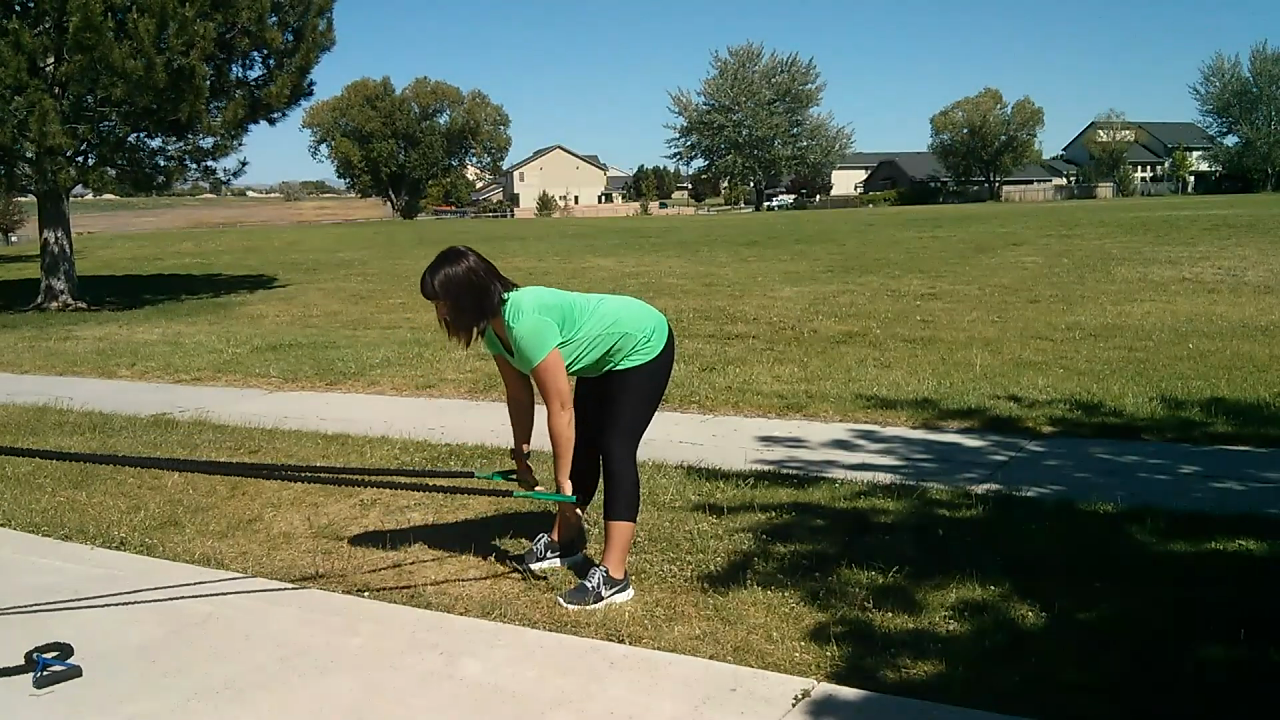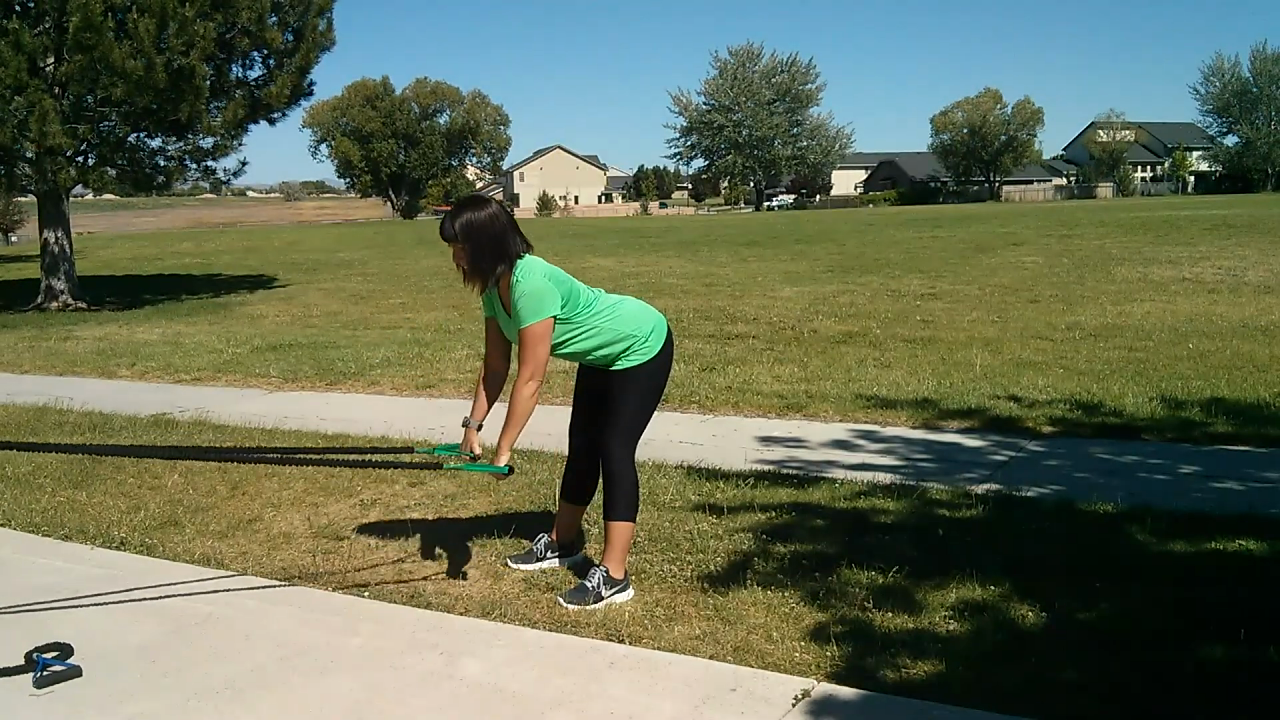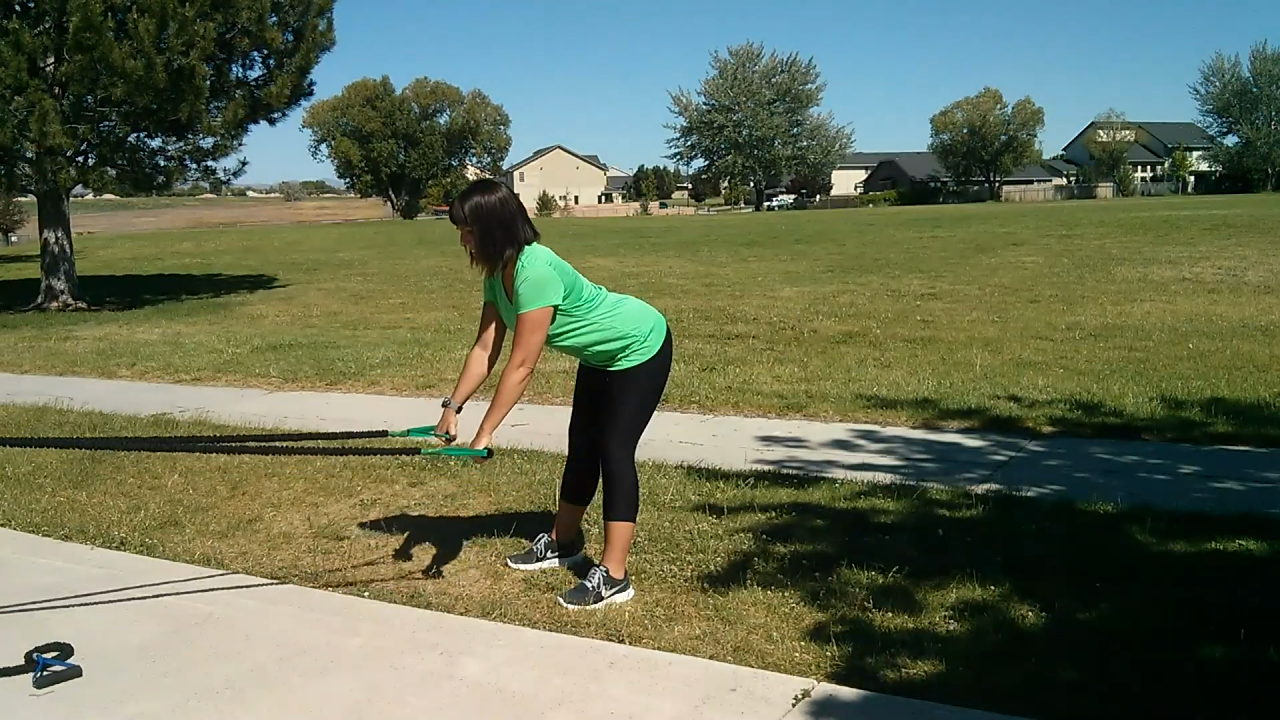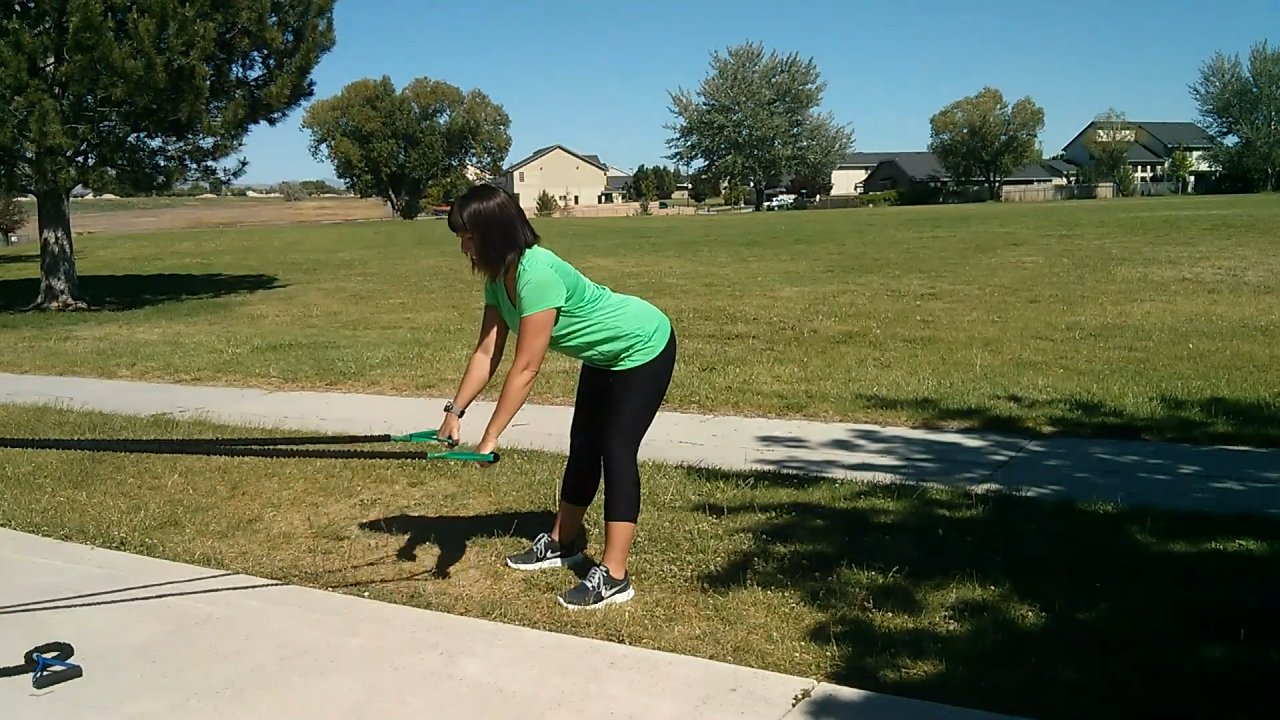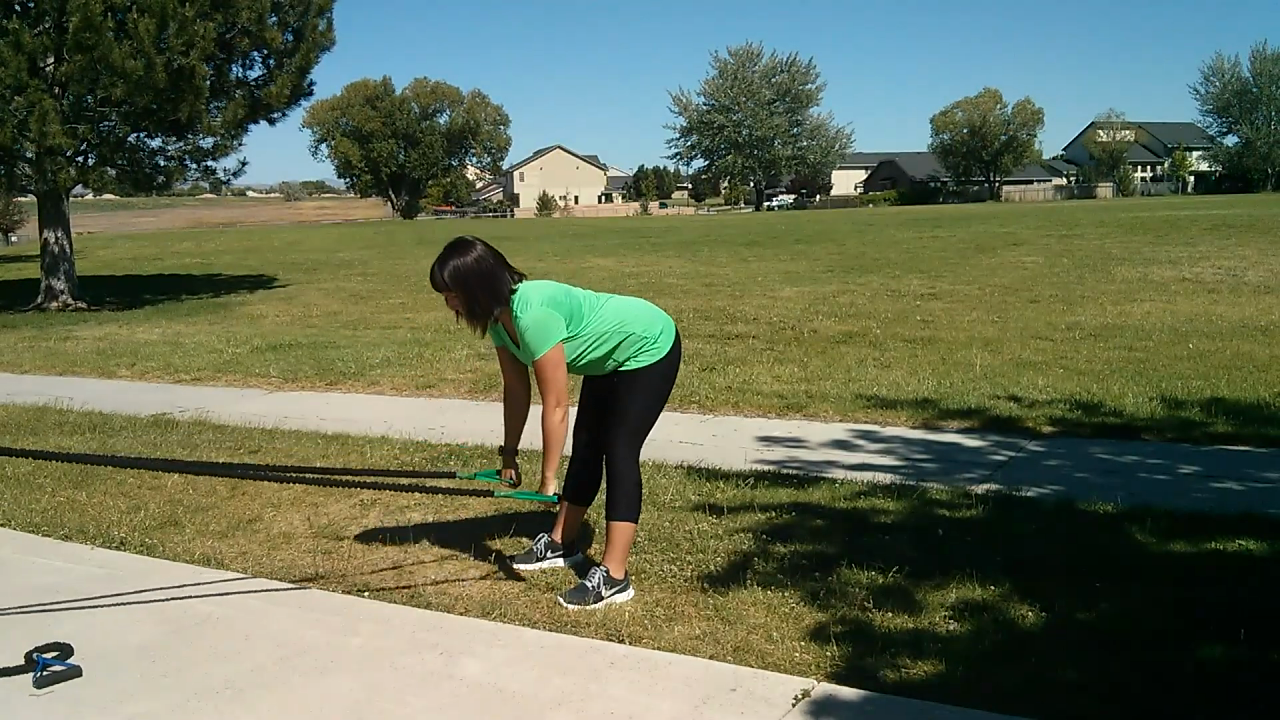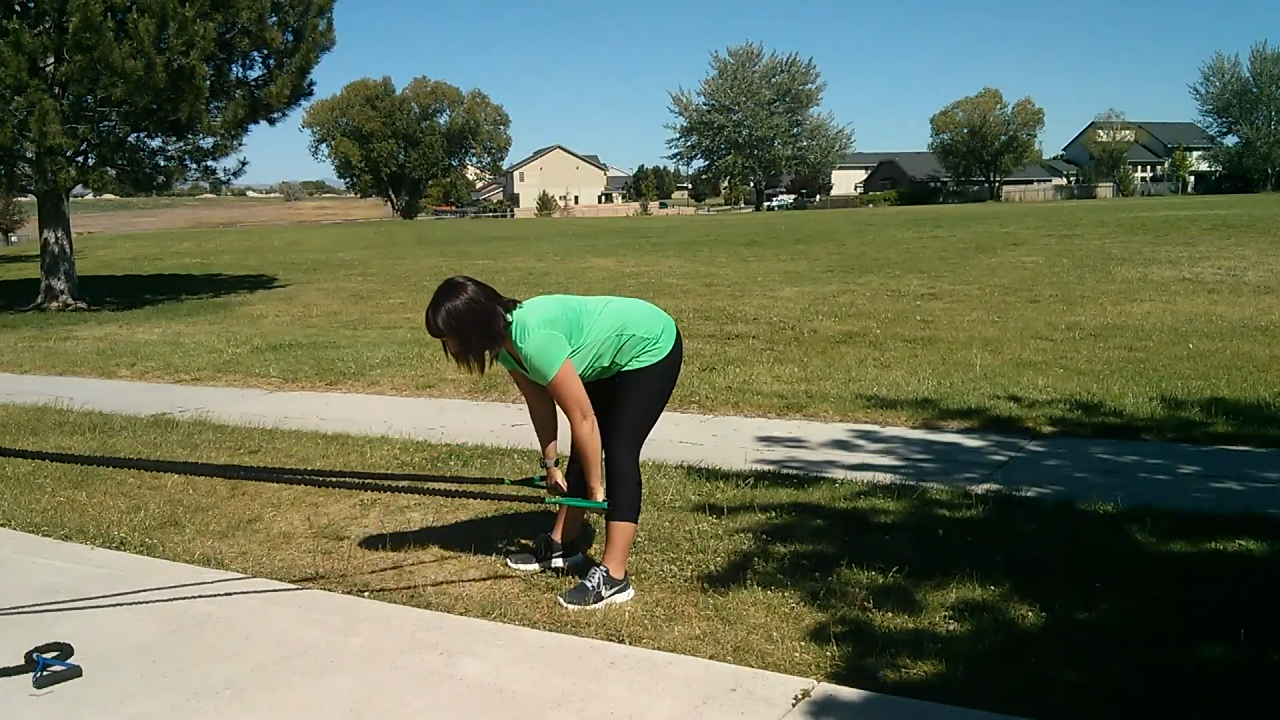
dt=0.4s
person 1, frame 1
left shoulder: (524, 322)
right shoulder: (493, 323)
left elbow: (561, 408)
right elbow: (519, 394)
left wrist: (563, 479)
right wrist: (521, 454)
left hip: (641, 346)
right hip: (604, 355)
left knee: (615, 450)
right knee: (583, 445)
left ankle: (613, 578)
right ankle: (564, 542)
person 1, frame 2
left shoulder: (531, 285)
right shoulder: (495, 286)
left elbow: (530, 380)
right elbow: (495, 365)
left wrist: (504, 449)
right wrist: (473, 425)
left hip: (640, 348)
right hip: (602, 356)
left knee: (614, 450)
right knee: (582, 446)
left ankle: (614, 577)
right ankle: (564, 542)
person 1, frame 3
left shoulder: (536, 273)
right shoulder: (498, 275)
left elbow: (521, 367)
right elbow: (485, 350)
left wrist: (485, 433)
right wrist: (453, 407)
left hip: (639, 347)
right hip: (600, 355)
left knee: (614, 451)
right knee: (582, 446)
left ankle: (614, 576)
right ankle: (564, 542)
person 1, frame 4
left shoulder: (538, 276)
right shoulder: (499, 278)
left elbow: (525, 369)
right elbow: (486, 353)
left wrist: (491, 438)
right wrist: (454, 411)
left hip: (642, 348)
right hip: (604, 356)
left knee: (616, 451)
right knee: (583, 446)
left ankle: (614, 578)
right ankle: (562, 542)
person 1, frame 5
left shoulder: (533, 314)
right shoulder: (499, 316)
left elbow: (556, 406)
right elbow: (516, 390)
left wrist: (548, 480)
right wrist: (508, 454)
left hip: (647, 349)
right hip: (608, 359)
left knee: (619, 452)
right knee: (586, 446)
left ankle: (613, 577)
right ankle: (561, 543)
person 1, frame 6
left shoulder: (534, 339)
right shoulder: (503, 338)
left elbow: (582, 419)
right elbow: (540, 403)
left wrist: (596, 487)
right wrist: (551, 463)
left hip: (649, 348)
right hip: (612, 356)
left knee: (619, 450)
right knee: (583, 450)
left ankle: (613, 577)
right ankle: (561, 545)
